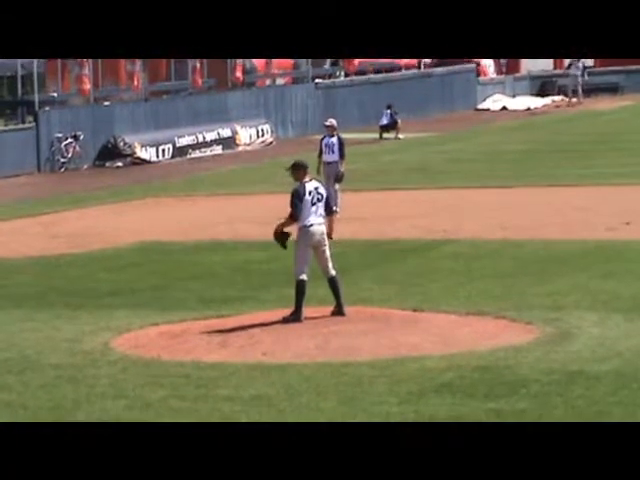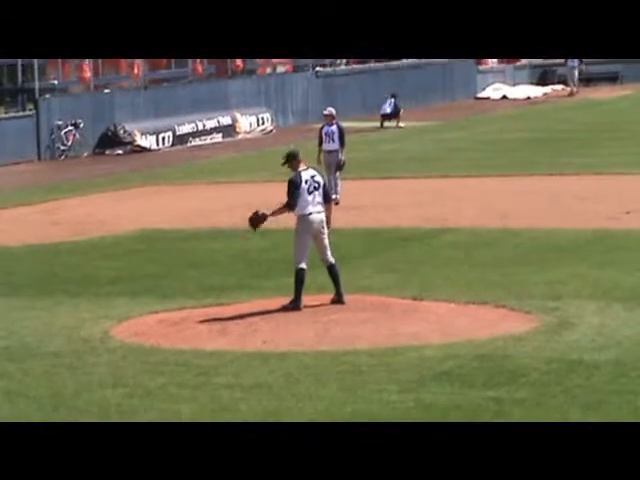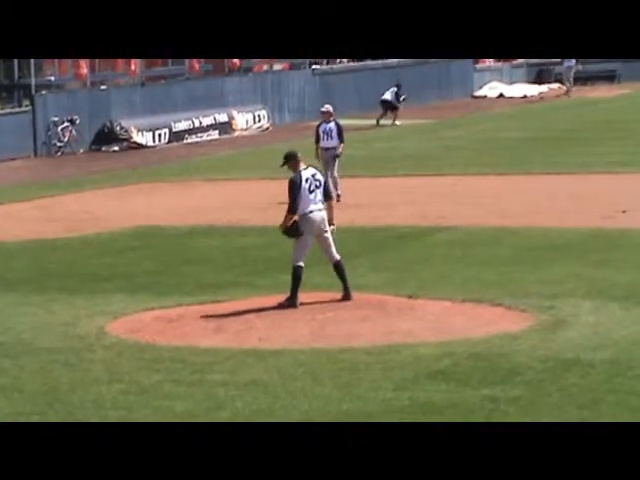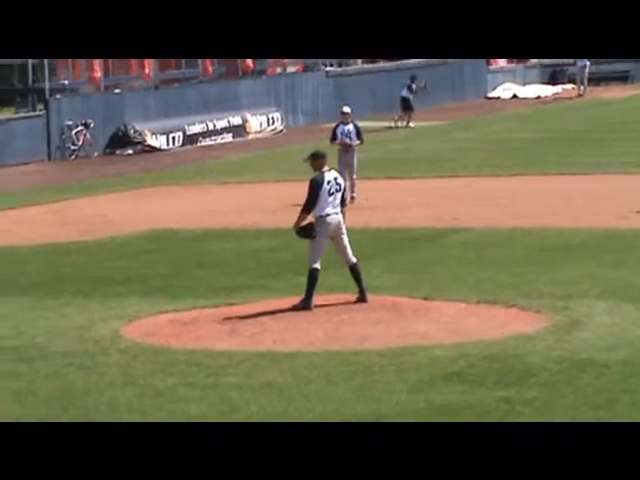
dt=0.4s
person 1, frame 1
left shoulder: (299, 190)
right shoulder: (320, 186)
left elbow: (295, 217)
right elbow: (330, 212)
left wrist: (280, 227)
right wrist: (330, 231)
left hip: (306, 232)
right hip: (321, 230)
left knee: (301, 273)
right knee: (329, 269)
left ankle: (298, 312)
right ankle: (339, 306)
person 1, frame 2
left shoulder: (295, 179)
right shoulder: (317, 175)
left elbow: (291, 205)
right elbow: (328, 200)
left wrist: (272, 213)
right wrist: (328, 220)
left hip: (306, 220)
right hip: (320, 218)
left knee: (300, 262)
right knee: (327, 258)
left ankle: (297, 301)
right ankle: (339, 294)
person 1, frame 3
left shoulder: (295, 179)
right shoulder: (317, 173)
left elbow: (293, 208)
right elbow: (329, 198)
left wrist: (284, 224)
right wrist: (331, 218)
left hip: (308, 219)
right hip: (322, 216)
left knee: (298, 260)
right knee: (333, 255)
left ankle: (293, 298)
right ankle: (346, 290)
person 1, frame 4
left shoulder: (317, 180)
right shoulder: (338, 177)
left elbow: (308, 206)
left wrist: (297, 224)
left hip: (324, 221)
right hip: (338, 219)
left knee: (314, 262)
right knee: (349, 258)
left ankle: (308, 300)
right ankle: (362, 293)
